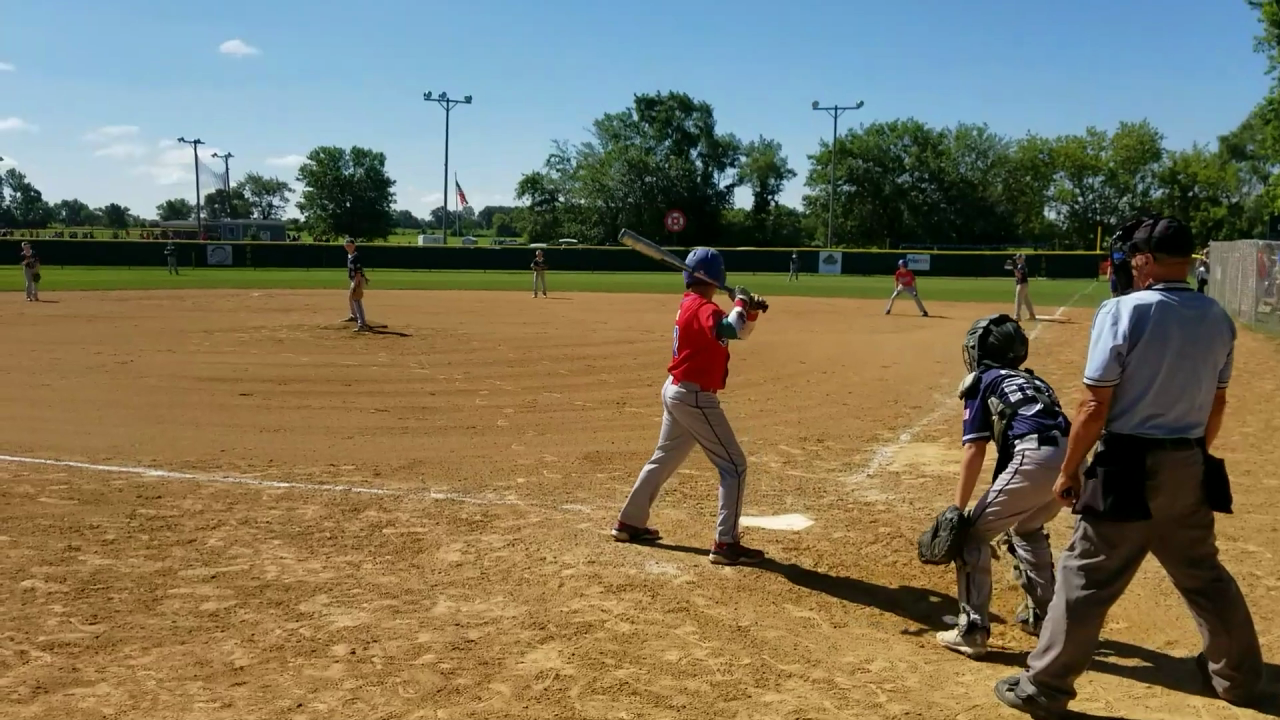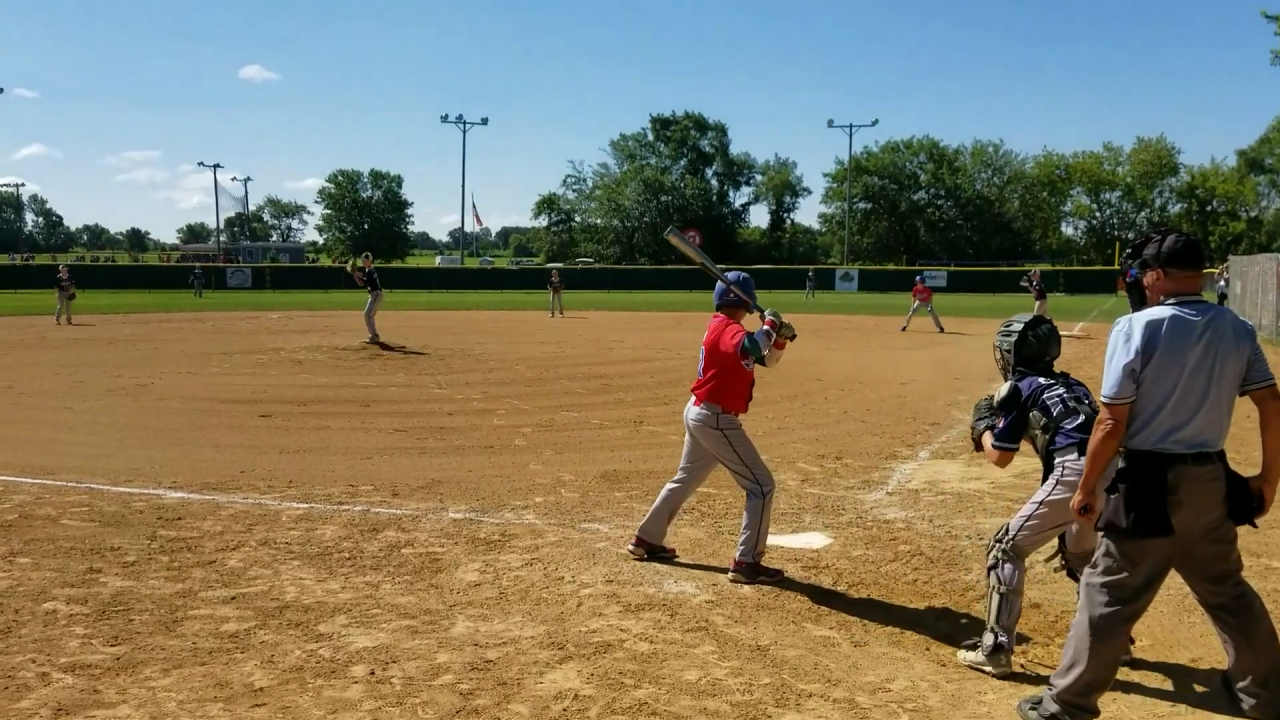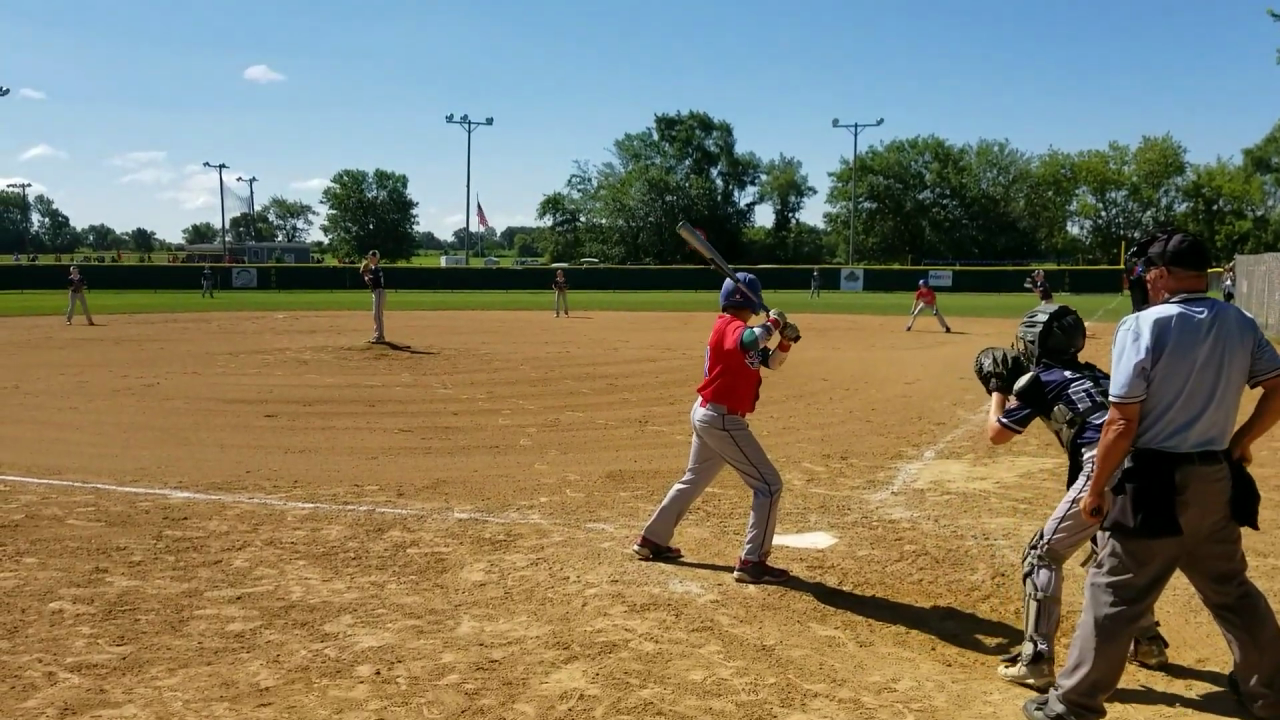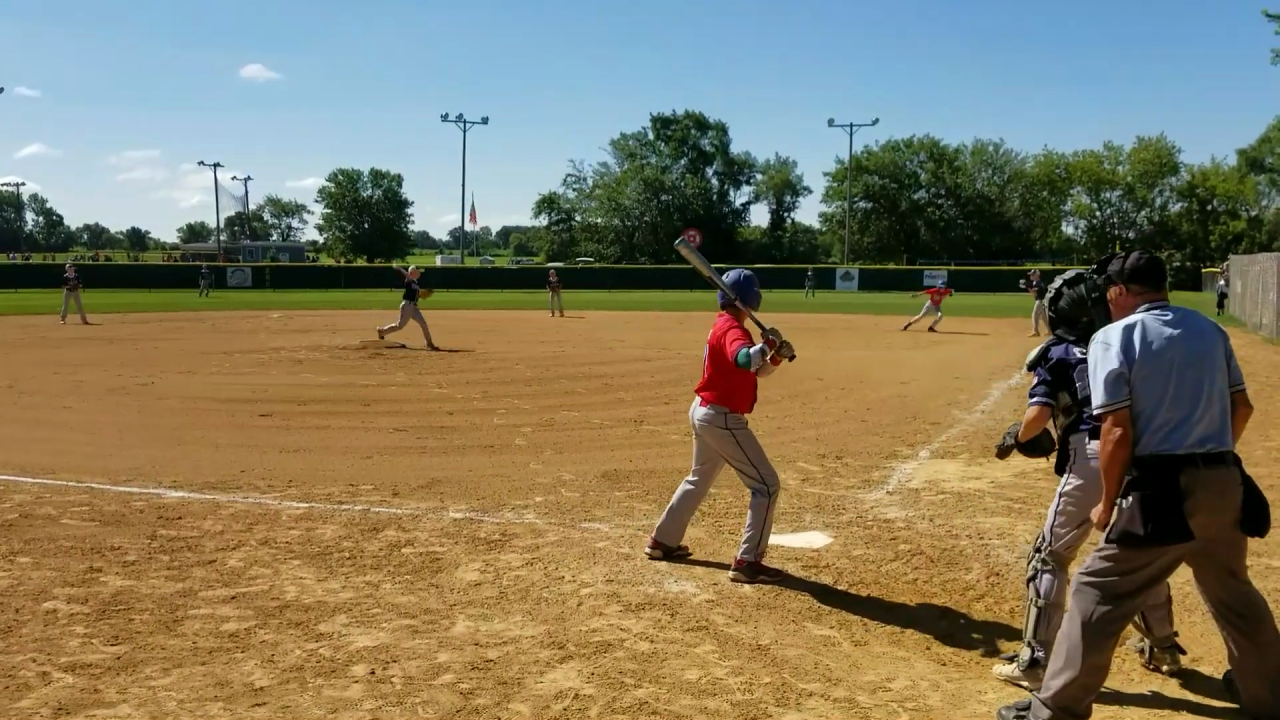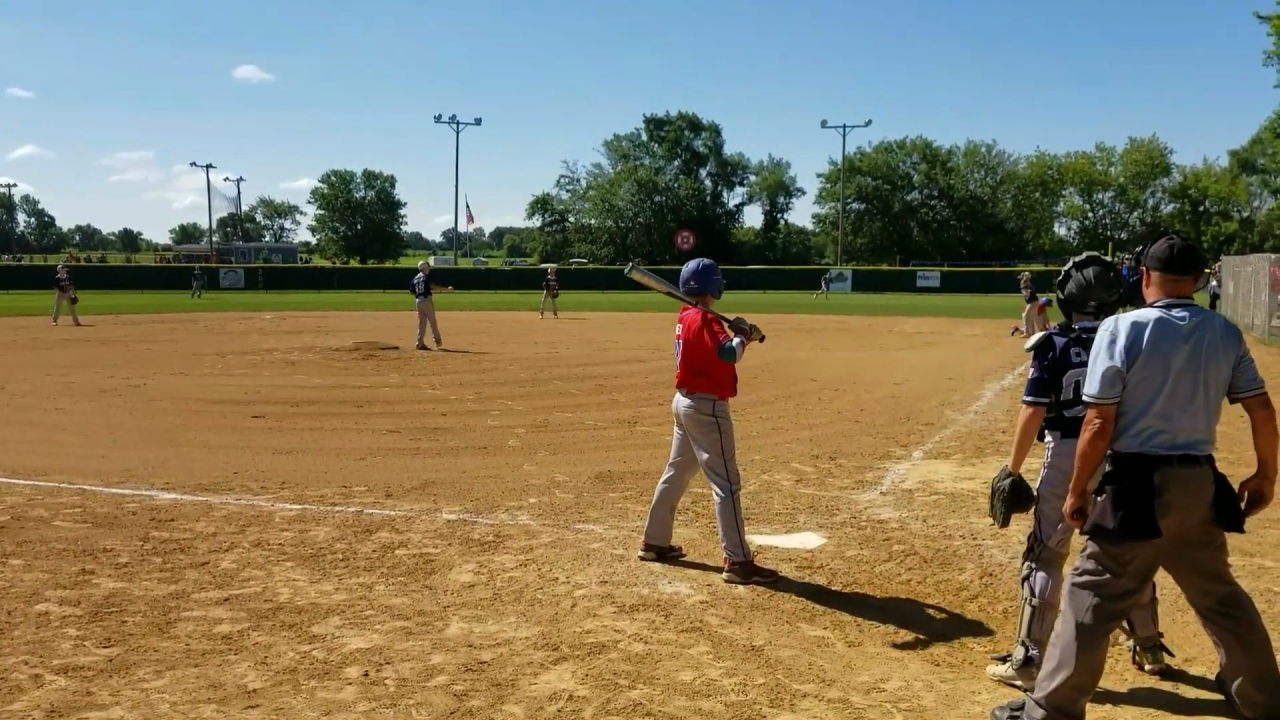
dt=1s
person 1, frame 1
left shoulder: (1123, 311)
right shoulder: (1217, 318)
left elbow: (1096, 406)
right elbow: (1216, 404)
left wrist: (1069, 471)
left hip: (1128, 468)
right hip: (1190, 467)
left knee: (1085, 579)
right knee: (1204, 575)
right ankle: (1239, 676)
person 1, frame 2
left shoulder: (1136, 327)
right shoulder: (1237, 329)
left elbow: (1112, 424)
left wrist: (1086, 488)
left hip: (1150, 485)
right hip: (1211, 482)
left knee: (1108, 596)
right knee: (1228, 592)
person 1, frame 3
left shoulder: (1144, 325)
left elbow: (1122, 424)
left wrist: (1096, 488)
left hip: (1155, 483)
right hip: (1216, 479)
left knee: (1113, 594)
right knee: (1232, 590)
person 1, frame 4
left shoulder: (1113, 338)
right shoulder: (1208, 329)
left elbow: (1117, 432)
right elbow: (1241, 407)
left wrist: (1108, 502)
left hip: (1163, 488)
right hip: (1226, 483)
left knee: (1097, 594)
right knee: (1234, 593)
person 1, frame 5
left shoulder: (1122, 329)
right shoulder: (1225, 333)
left elbow: (1099, 424)
left wrist: (1077, 490)
left hip: (1138, 486)
right hip: (1200, 484)
left knee: (1091, 598)
right knee: (1220, 595)
person 2, frame 1
left shoulder: (981, 382)
right shoulder: (1034, 381)
left elbow: (975, 449)
left wrist: (957, 510)
left hip: (1035, 459)
left knee: (972, 532)
right knee: (1025, 527)
left ankle: (972, 630)
right ankle: (1043, 614)
person 2, frame 2
left shoulder: (1017, 389)
right shoulder: (1070, 385)
left elbow: (1000, 456)
left wrist: (982, 431)
left hip: (1076, 472)
right hip: (1112, 469)
left knee: (1007, 548)
right knee: (1081, 550)
left ankle: (995, 650)
person 2, frame 3
left shoulder: (1039, 381)
right shoulder: (1093, 375)
left elbow: (997, 434)
left wrist: (998, 389)
left knee: (1044, 555)
left ankle: (1035, 660)
right ankle: (1147, 641)
person 2, frame 4
left shoulder: (1054, 354)
left elbow: (1037, 415)
left wrist: (1019, 437)
left hip: (1092, 458)
left knee: (1049, 557)
left ankle: (1035, 661)
right ankle: (1162, 648)
person 2, frame 5
left shoulder: (1053, 345)
left elbow: (1032, 413)
left wrist: (1012, 469)
left hip: (1067, 457)
left knee: (1045, 555)
left ankle: (1028, 660)
right ankle: (1149, 648)
person 3, frame 1
left shoulder: (692, 305)
right shoulder: (702, 308)
left elbow: (740, 332)
right elbow: (729, 330)
left wrist: (751, 311)
right wrist: (740, 302)
left hip: (676, 391)
right hip: (694, 397)
left knee: (664, 459)
right knee: (734, 465)
left ankle: (629, 523)
right ankle: (725, 544)
person 3, frame 2
left shoulder: (722, 327)
right shoulder: (728, 328)
left elbow: (766, 360)
right elbow: (754, 349)
left wrist: (780, 339)
right wrist: (770, 323)
left hip: (698, 413)
right hip: (716, 418)
left knee: (685, 479)
right knee: (761, 486)
left ankle: (646, 539)
right ankle: (746, 563)
person 3, frame 3
left shoulder: (732, 328)
right shoulder: (730, 326)
left elbow: (771, 362)
right elbow: (752, 340)
left wrist: (785, 340)
right wrist: (774, 322)
left hip: (706, 414)
right hip: (721, 419)
left knee: (693, 480)
right knee: (769, 485)
left ankle: (652, 540)
right ankle: (751, 562)
person 3, frame 4
left shoulder: (725, 326)
right shoulder: (732, 329)
left elbow: (759, 370)
right elbow: (745, 361)
left wrist: (776, 355)
right wrist: (768, 342)
left hip: (704, 412)
right hip: (722, 419)
left knee: (698, 480)
right knee: (766, 485)
left ankle: (662, 541)
right ankle: (747, 562)
person 3, frame 5
left shoulder: (686, 318)
right shoulder: (705, 319)
left elbow: (716, 351)
right elbow: (729, 354)
left wrist: (742, 337)
right wrist: (741, 335)
left hip: (684, 402)
right hip: (706, 407)
left knee: (676, 473)
right knee: (726, 484)
left ankle: (654, 542)
right ankle: (737, 562)
